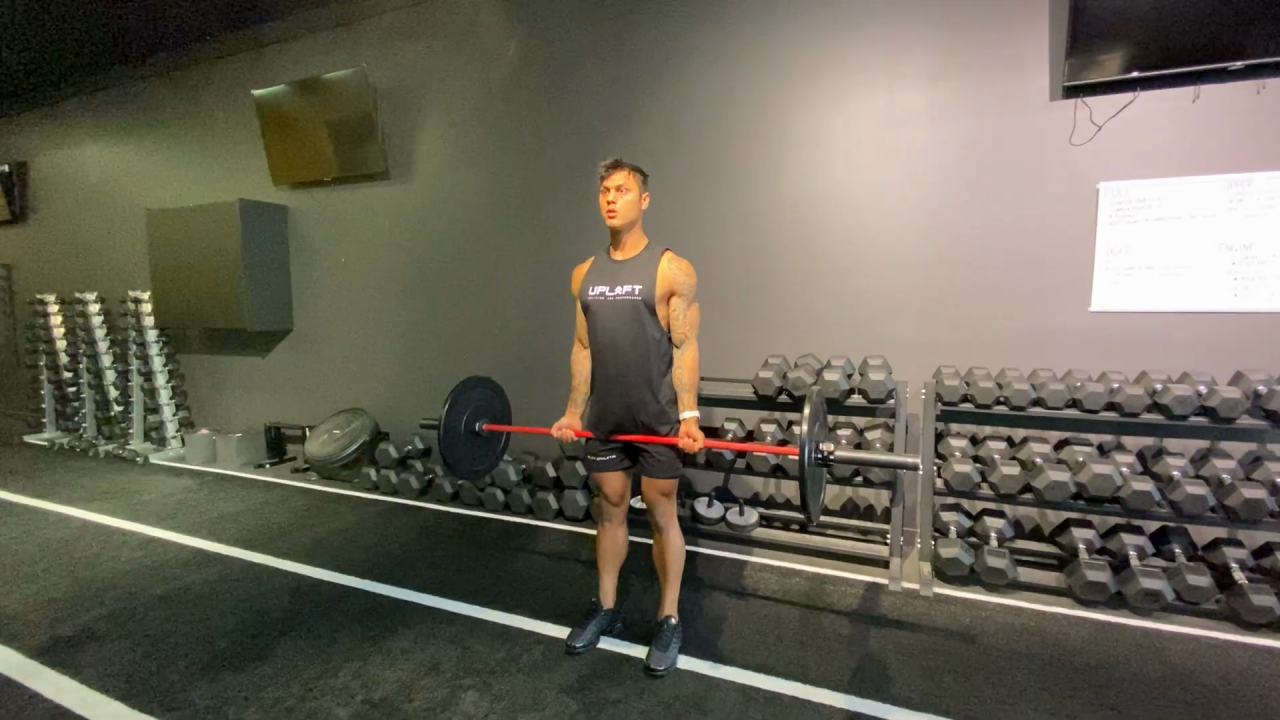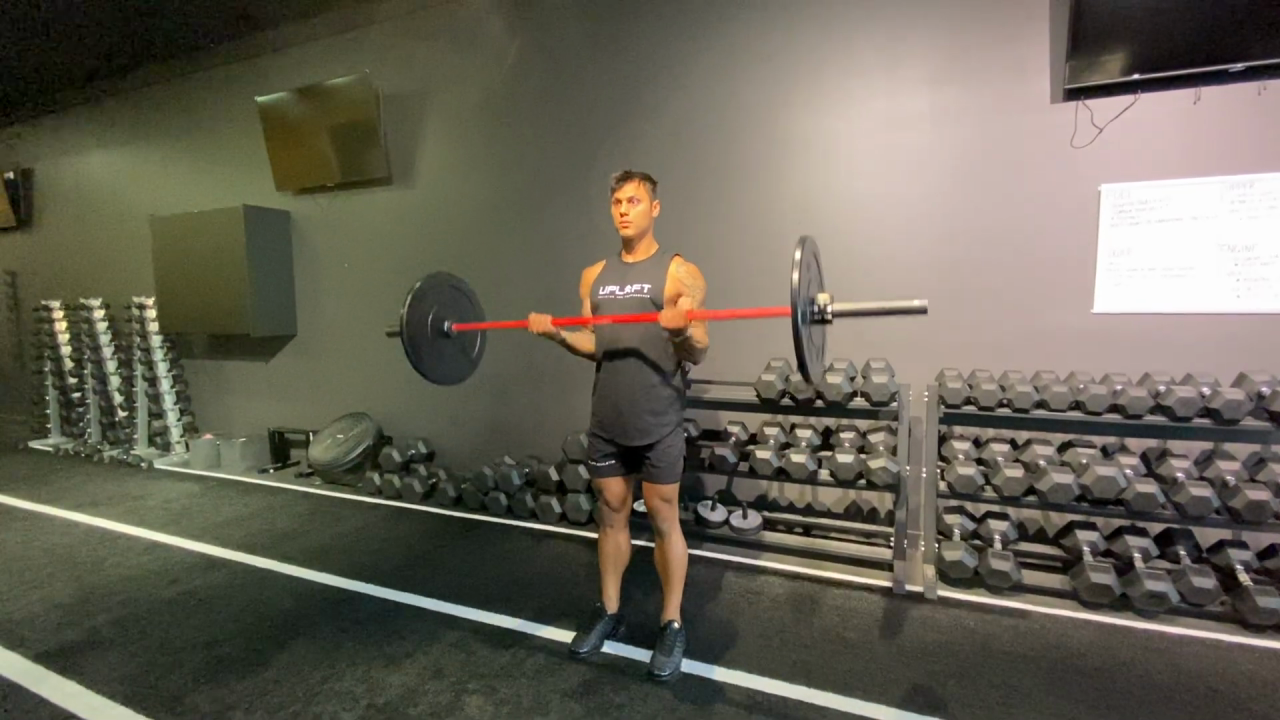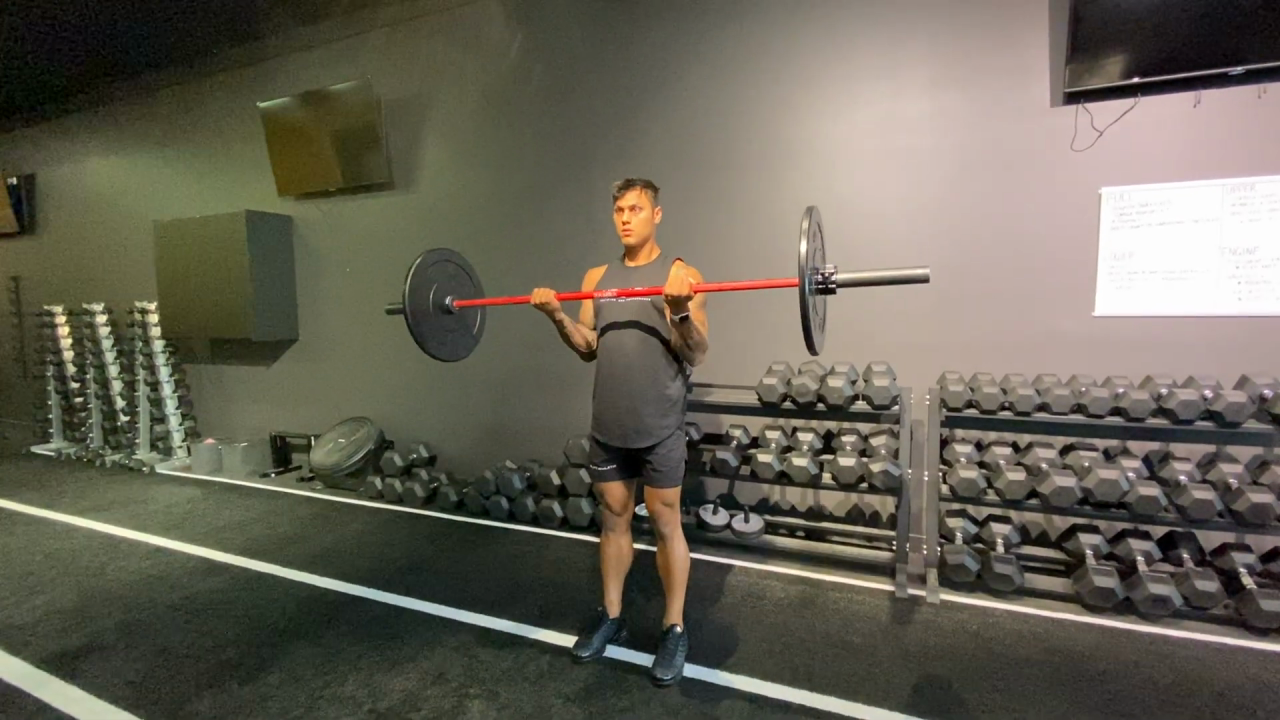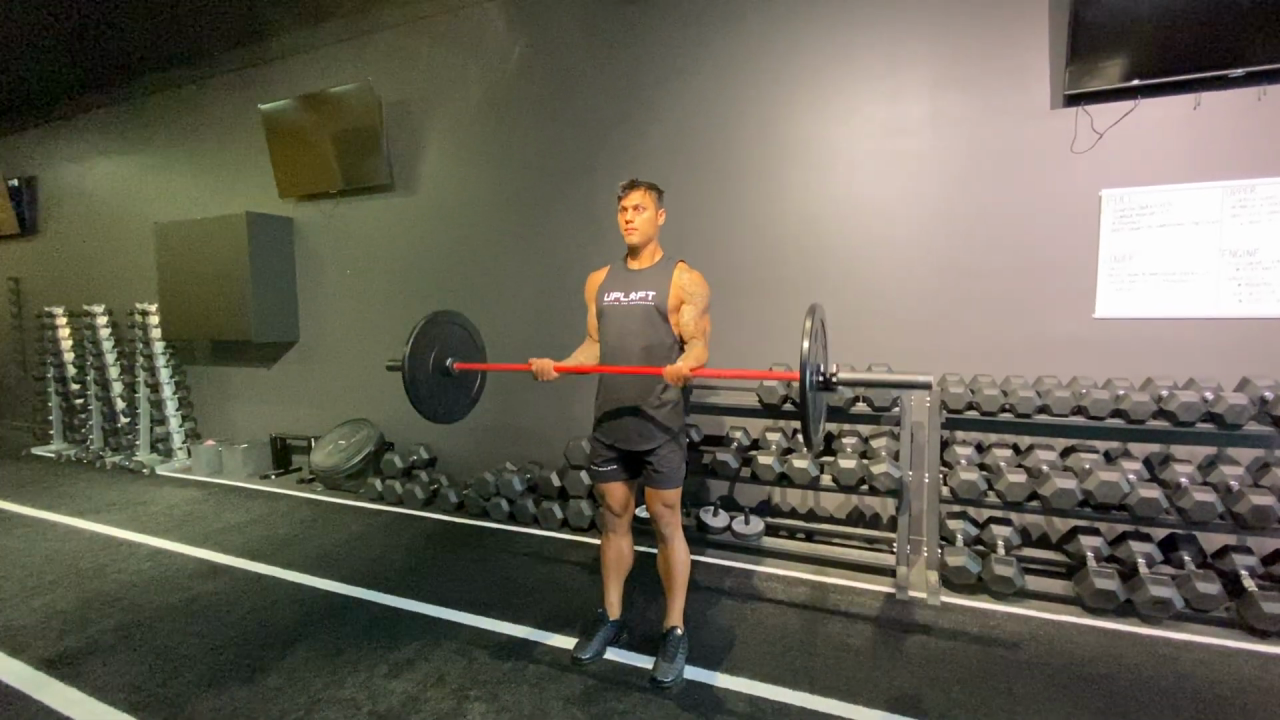
dt=0.7s
person 1, frame 1
left shoulder: (672, 270)
right shoulder: (585, 274)
left elbow: (685, 347)
right elbow: (584, 348)
left wrist: (688, 414)
right wrist: (573, 411)
left hip: (657, 418)
right hip: (605, 418)
left knee: (661, 517)
right knee: (609, 511)
left ankle: (669, 620)
right ankle: (605, 608)
person 1, frame 2
left shoulder: (680, 272)
right shoulder: (594, 275)
left elbow: (698, 348)
right elbow: (592, 342)
left wrist: (683, 329)
right wrist: (557, 333)
left hip: (659, 420)
right hip: (606, 419)
left knee: (663, 521)
right knee: (611, 515)
left ankle: (672, 624)
right ankle: (609, 611)
person 1, frame 3
left shoulder: (680, 274)
right shoulder: (596, 277)
left elbow: (696, 354)
right elbow: (589, 348)
left wrist: (681, 310)
right wrist: (557, 315)
left hip: (659, 425)
right hip: (608, 423)
left knee: (665, 523)
right knee: (613, 518)
left ankle: (674, 628)
right ankle: (610, 615)
person 1, frame 4
left shoulder: (684, 279)
right shoulder: (599, 281)
left elbow: (698, 347)
right elbow: (596, 346)
left wrist: (686, 367)
right wrist: (558, 364)
left hip: (661, 427)
right hip: (609, 424)
left knee: (666, 525)
right knee: (613, 520)
left ankle: (675, 631)
right ankle: (611, 617)
